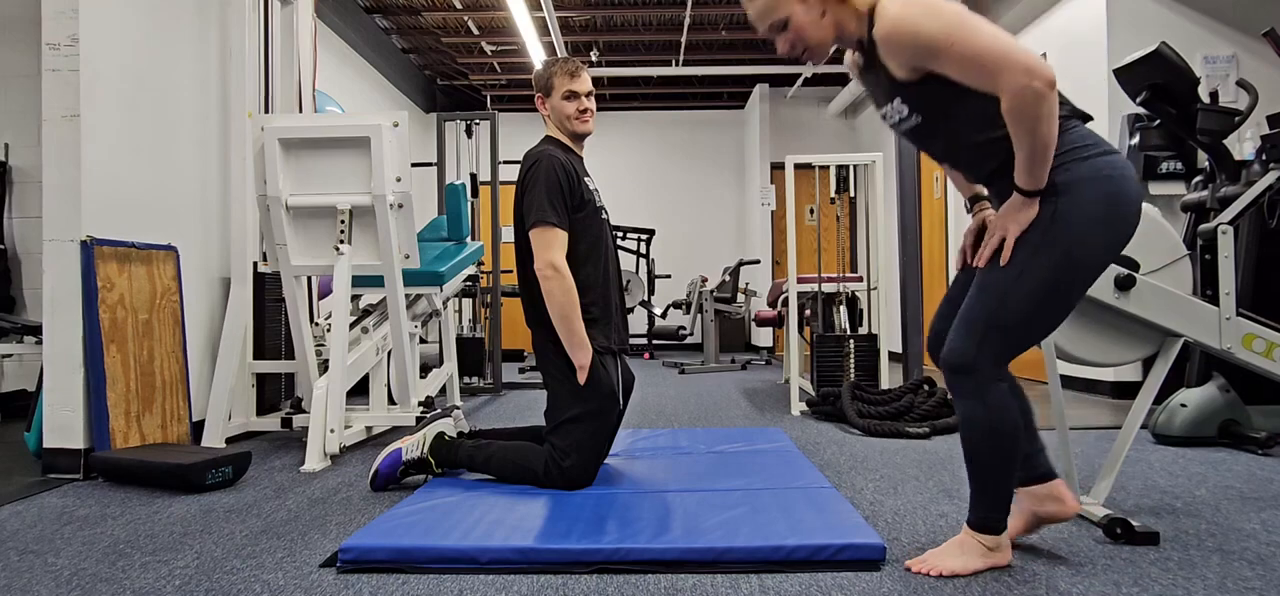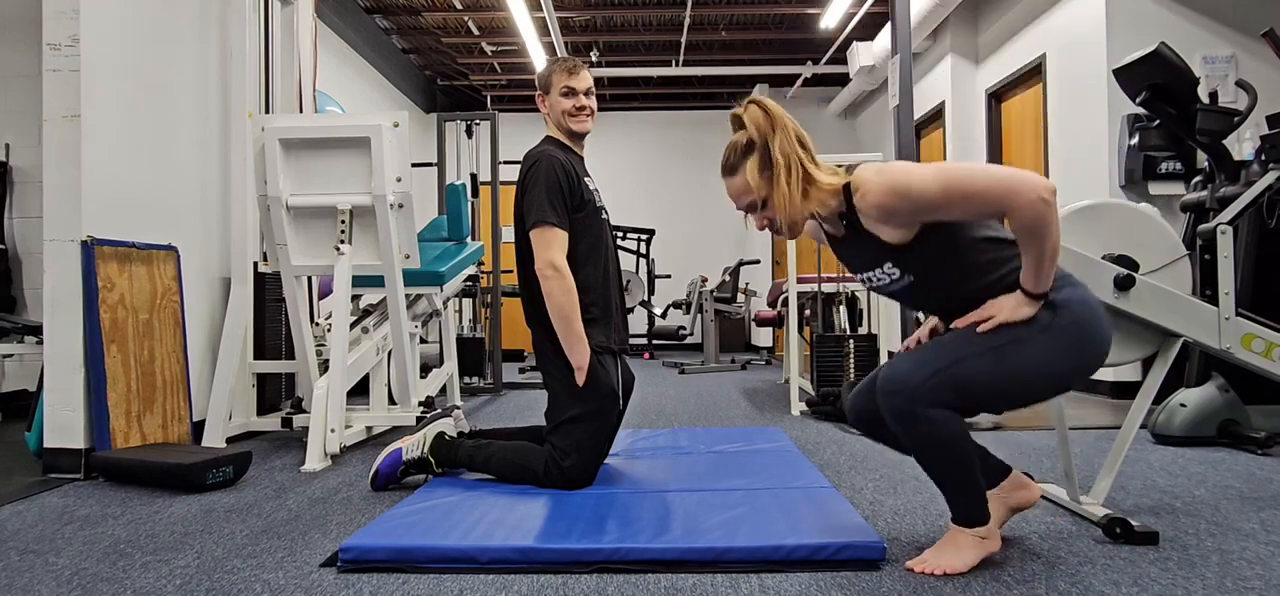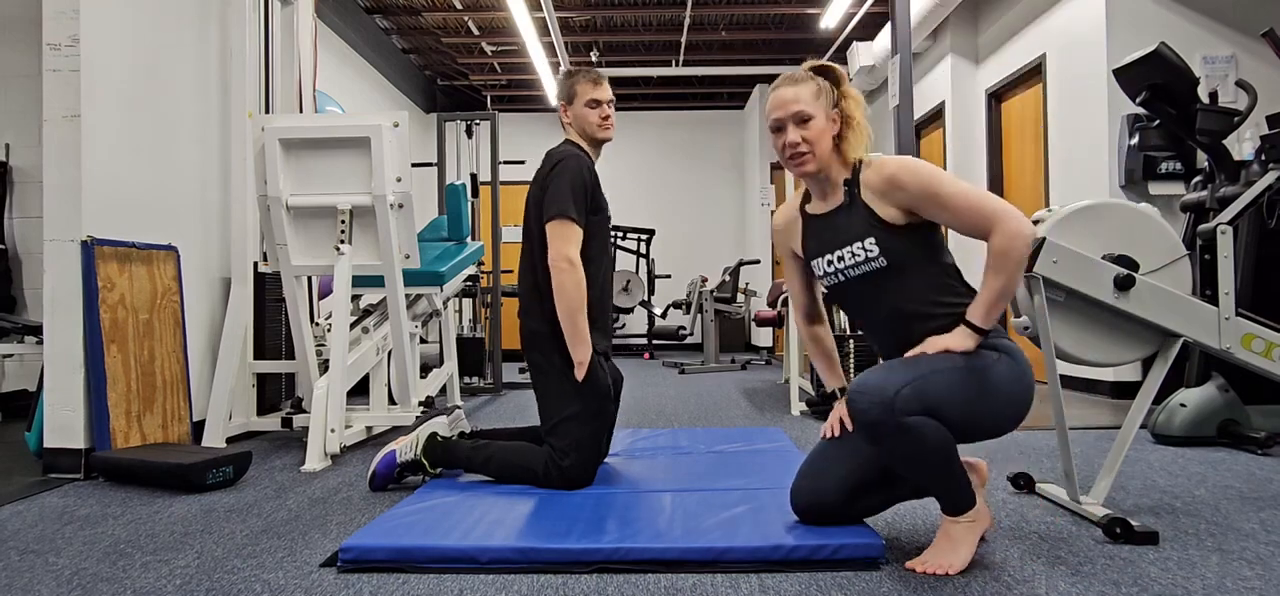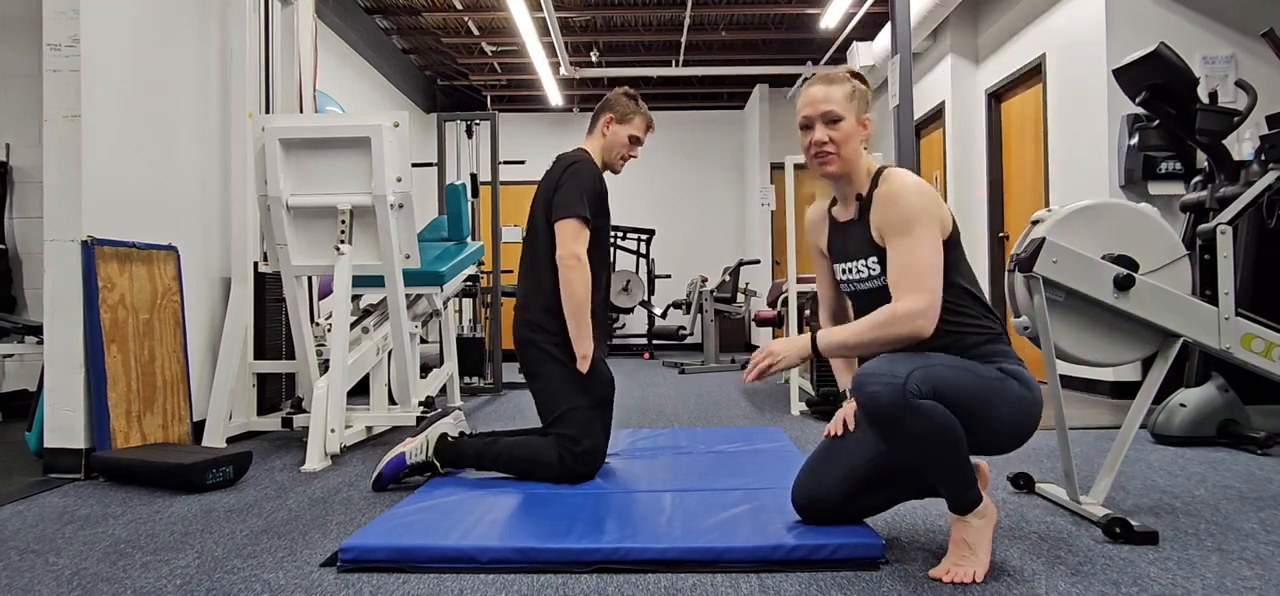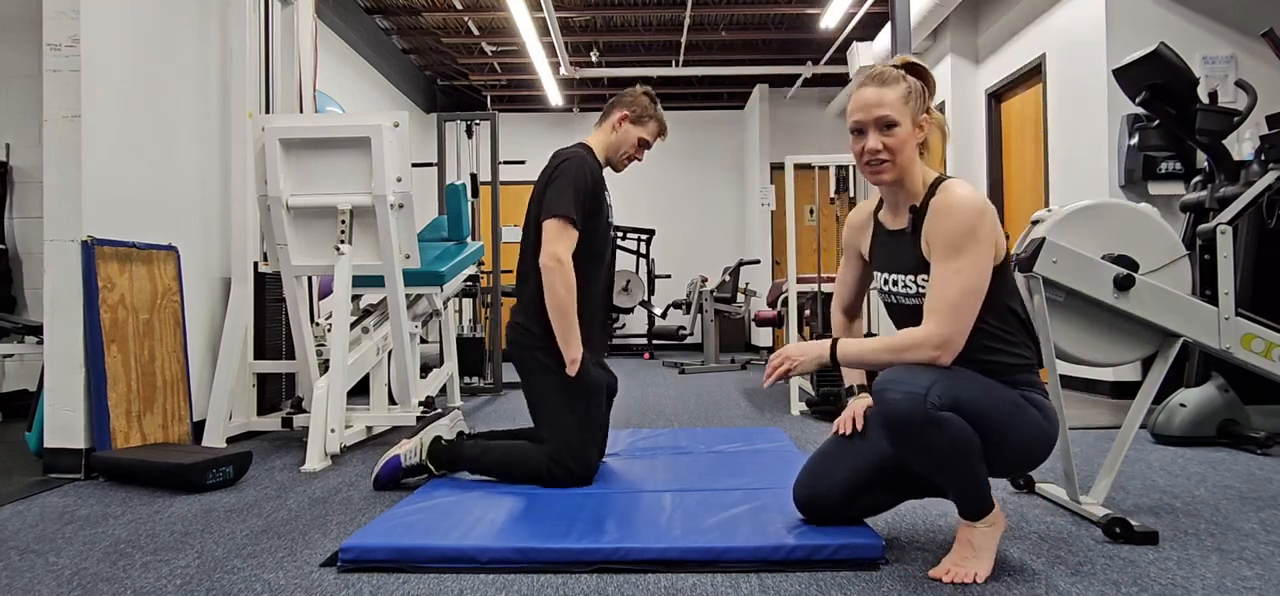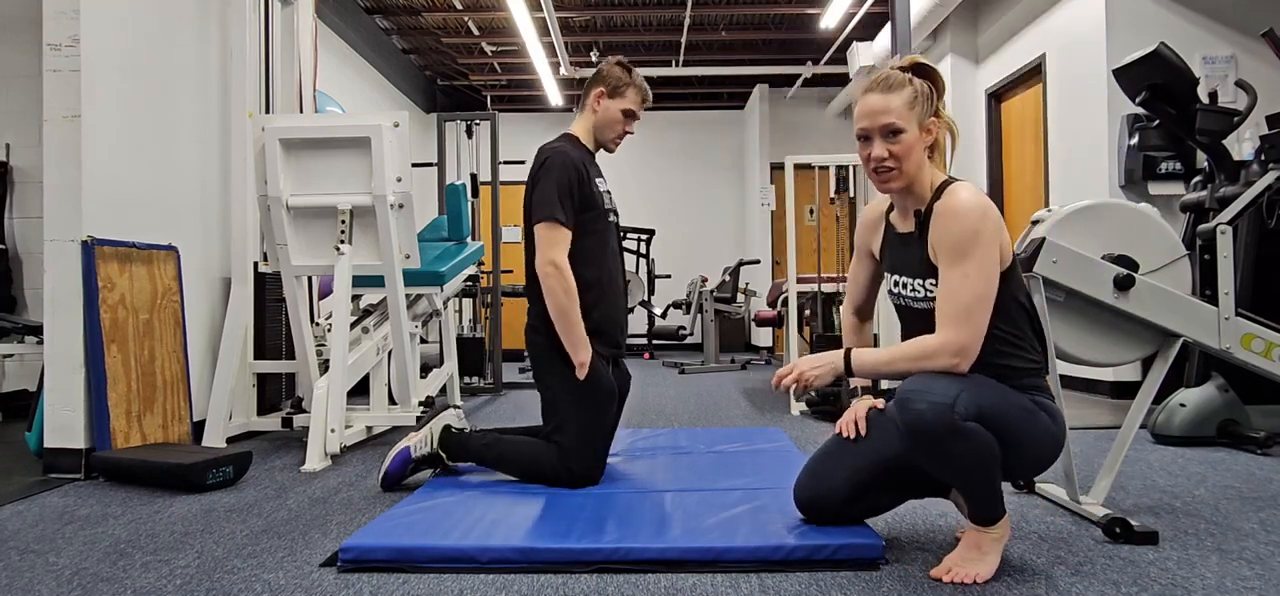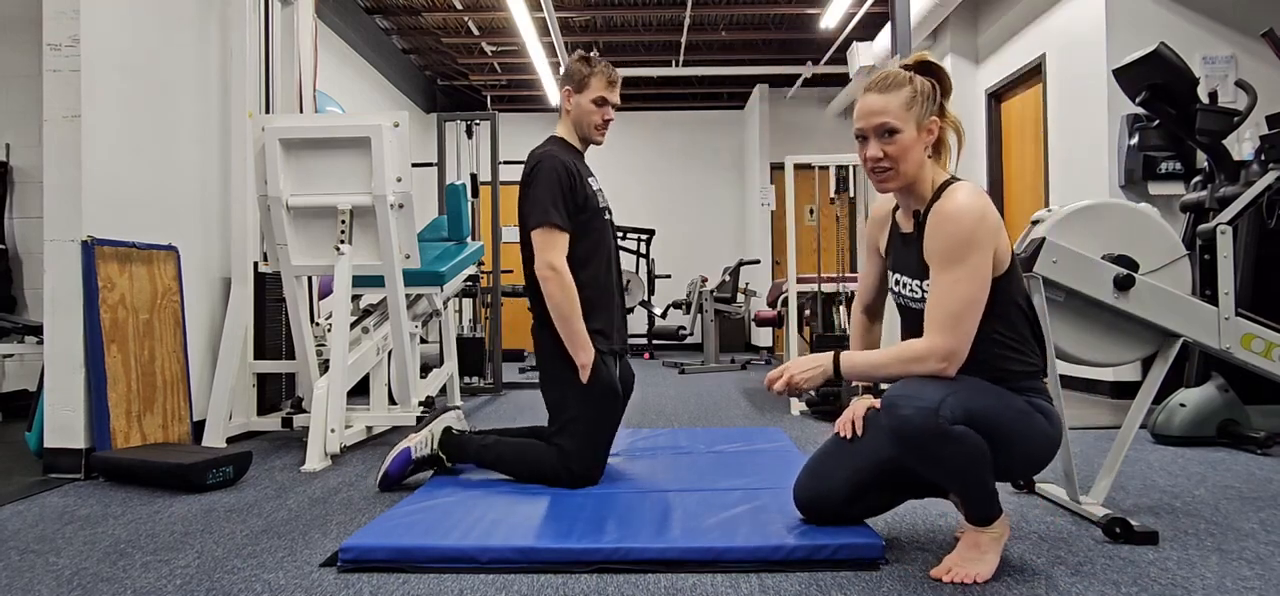
dt=0.5s
person 1, frame 1
right shoulder: (858, 55)
left elbow: (1029, 76)
left wrist: (1027, 195)
right wrist: (977, 203)
left hip: (1082, 190)
right hip: (1038, 198)
left knee: (969, 358)
right knee: (950, 347)
left ankle: (987, 534)
right ankle: (1039, 487)
person 1, frame 2
left shoulder: (878, 190)
right shoulder: (820, 227)
left elbow: (1033, 192)
left wrist: (1031, 294)
right wrist: (935, 316)
left hip: (1060, 317)
right hip: (982, 315)
left knee: (906, 387)
right knee: (865, 407)
left ankle: (975, 527)
right ankle: (1003, 484)
person 1, frame 3
left shoulder: (890, 177)
right shoulder: (788, 224)
left elbow: (1015, 231)
right elbow: (809, 318)
left wrist: (972, 329)
right wrist: (840, 394)
left hip: (984, 368)
right hip: (908, 377)
left knee: (876, 397)
right knee: (814, 500)
left ankle: (964, 510)
right ankle: (953, 472)
person 1, frame 4
left shoulder: (900, 192)
right shoulder: (820, 220)
left elbow: (917, 315)
right elbow: (833, 316)
left wrist: (808, 345)
right wrist: (849, 393)
left hip: (992, 384)
right hip: (914, 387)
left knee: (883, 383)
right knee: (815, 499)
left ankle: (971, 508)
right ankle: (954, 472)
person 1, frame 5
left shoulder: (958, 205)
right shoulder: (864, 220)
left elbow: (940, 342)
right elbow: (845, 311)
left wrist: (826, 352)
right wrist: (857, 390)
left hip: (1012, 409)
right hip: (931, 402)
left knee: (903, 391)
right knee: (817, 497)
left ankle: (982, 516)
right ankle: (957, 475)
person 1, frame 6
left shoulder: (963, 209)
right shoulder: (876, 219)
left elbow: (956, 349)
right elbow: (856, 312)
left wrist: (841, 363)
right wrist: (861, 393)
left hip: (1016, 412)
right hip: (934, 404)
left knee: (926, 400)
right knee: (817, 497)
left ankle: (989, 522)
right ankle: (962, 480)
person 1, frame 7
left shoulder: (961, 210)
right shoulder: (885, 215)
left elbow: (943, 354)
right elbow: (866, 310)
left wrist: (831, 365)
right wrist: (863, 391)
left hip: (1014, 413)
right hip: (937, 403)
left knee: (915, 404)
right knee: (817, 497)
left ankle: (988, 523)
right ankle: (961, 479)
person 2, frame 1
left shoulder: (571, 165)
right shoulder: (549, 165)
right elbow: (550, 267)
right wrist: (583, 356)
left hip: (598, 345)
right hip: (581, 349)
left knee: (582, 451)
right knee: (571, 469)
left ankle: (454, 436)
right ankle: (436, 448)
person 2, frame 2
left shoulder: (573, 166)
right shoulder: (549, 165)
right elbow: (551, 266)
right wrist: (582, 357)
left hip: (598, 345)
right hip: (582, 350)
left knee: (580, 450)
right knee: (571, 469)
left ankle: (457, 434)
right ankle: (438, 448)
person 2, frame 3
left shoulder: (572, 166)
right shoulder: (572, 165)
right elbow: (563, 261)
right wrist: (581, 355)
left hip: (578, 343)
right hip: (565, 345)
left knee: (588, 450)
right knee: (571, 468)
left ankle: (455, 437)
right ankle: (434, 448)
person 2, frame 4
left shoulder: (573, 172)
right shoulder: (581, 171)
right elbow: (571, 259)
left wrist: (584, 346)
right wrist: (584, 350)
left hip: (551, 336)
right hip: (557, 339)
left knee: (582, 444)
right knee: (578, 459)
left ankle: (456, 440)
right ankle: (442, 448)
person 2, frame 5
left shoulder: (584, 171)
right shoulder: (576, 167)
right elbow: (555, 260)
left wrist: (580, 349)
right wrist: (572, 353)
left hip: (563, 343)
right hip: (550, 345)
left knee: (580, 449)
right knee: (573, 465)
left ankle: (456, 440)
right ankle: (438, 451)
person 2, frame 6
left shoulder: (584, 164)
right shoulder: (562, 161)
right elbow: (551, 263)
right wrist: (581, 354)
left hip: (595, 346)
right hip: (571, 349)
left knee: (578, 448)
right knee: (578, 467)
left ankle: (460, 435)
right ankle: (448, 441)
person 2, frame 7
left shoulder: (576, 166)
right shoulder: (552, 165)
right elbow: (551, 268)
right wrist: (585, 356)
left hip: (601, 345)
right hip: (579, 349)
left knee: (578, 449)
right knee: (577, 467)
left ankle: (455, 437)
right ankle: (447, 442)
